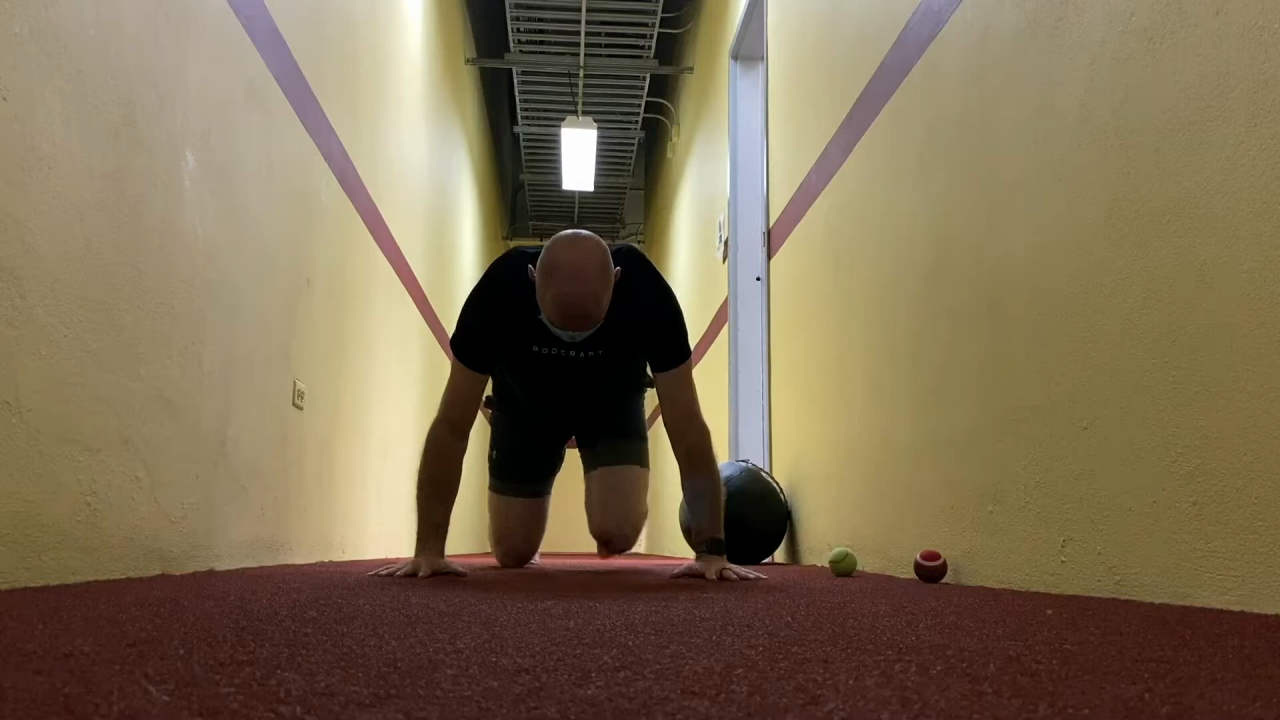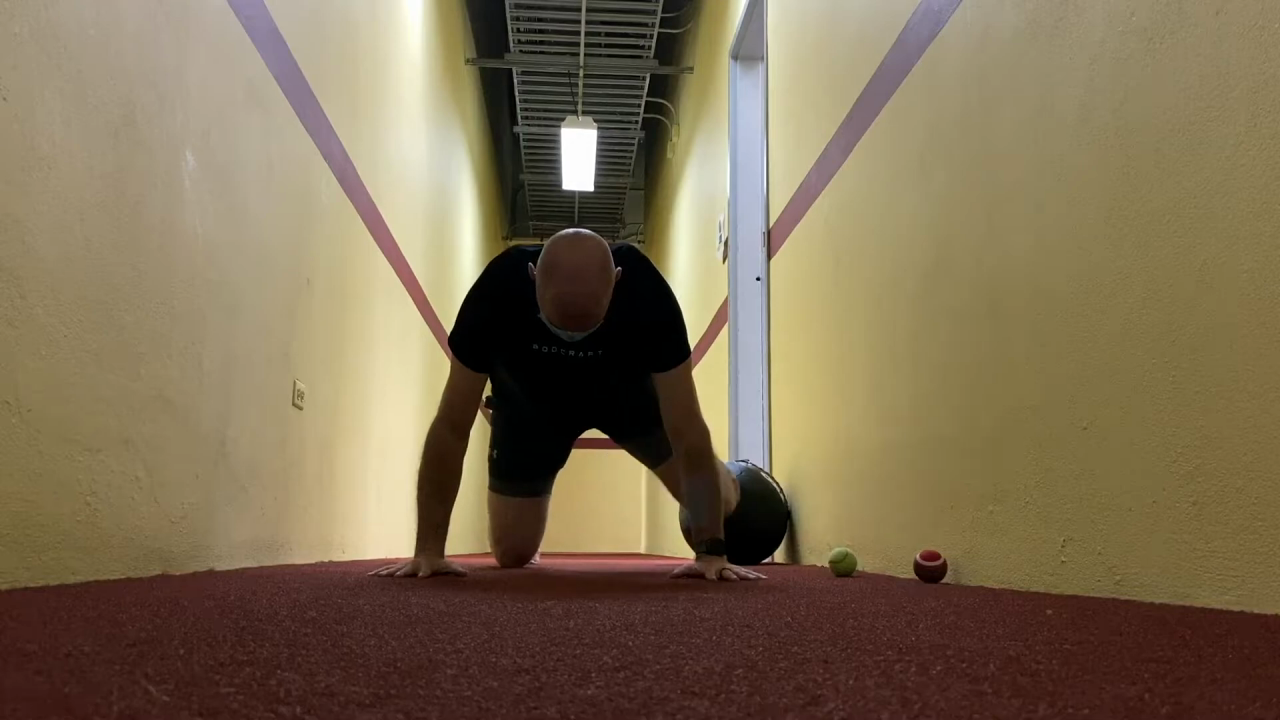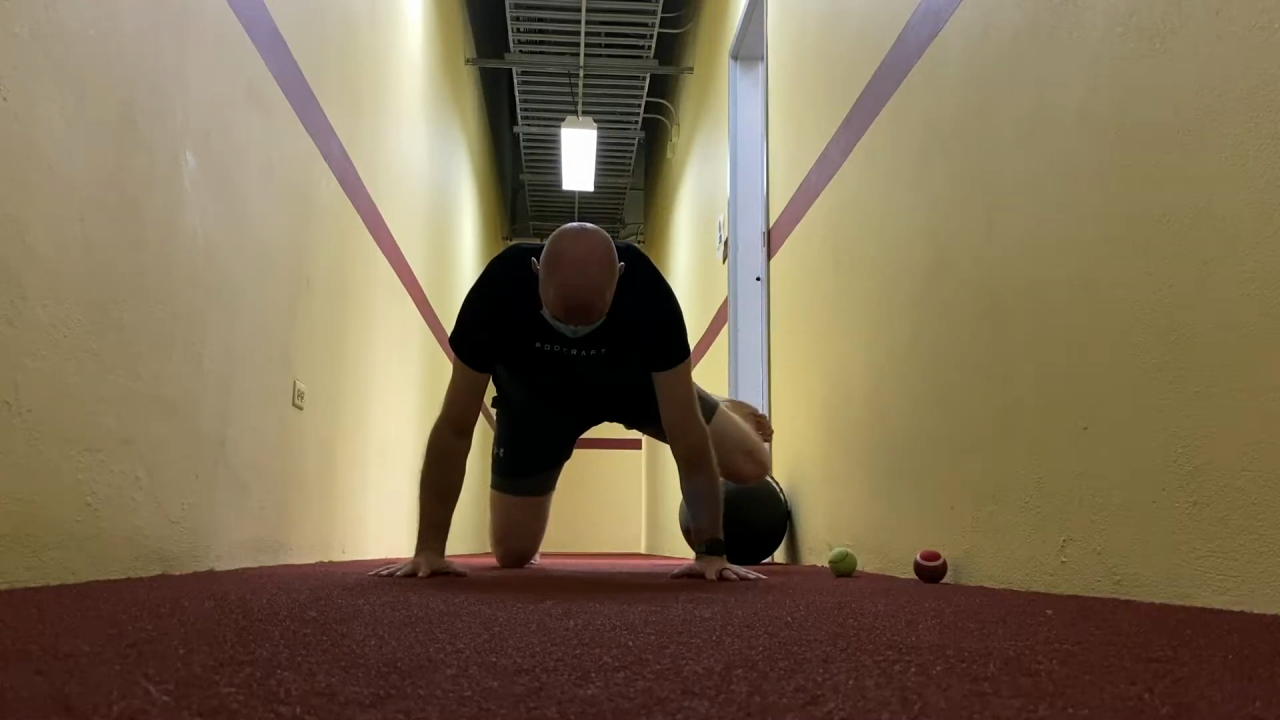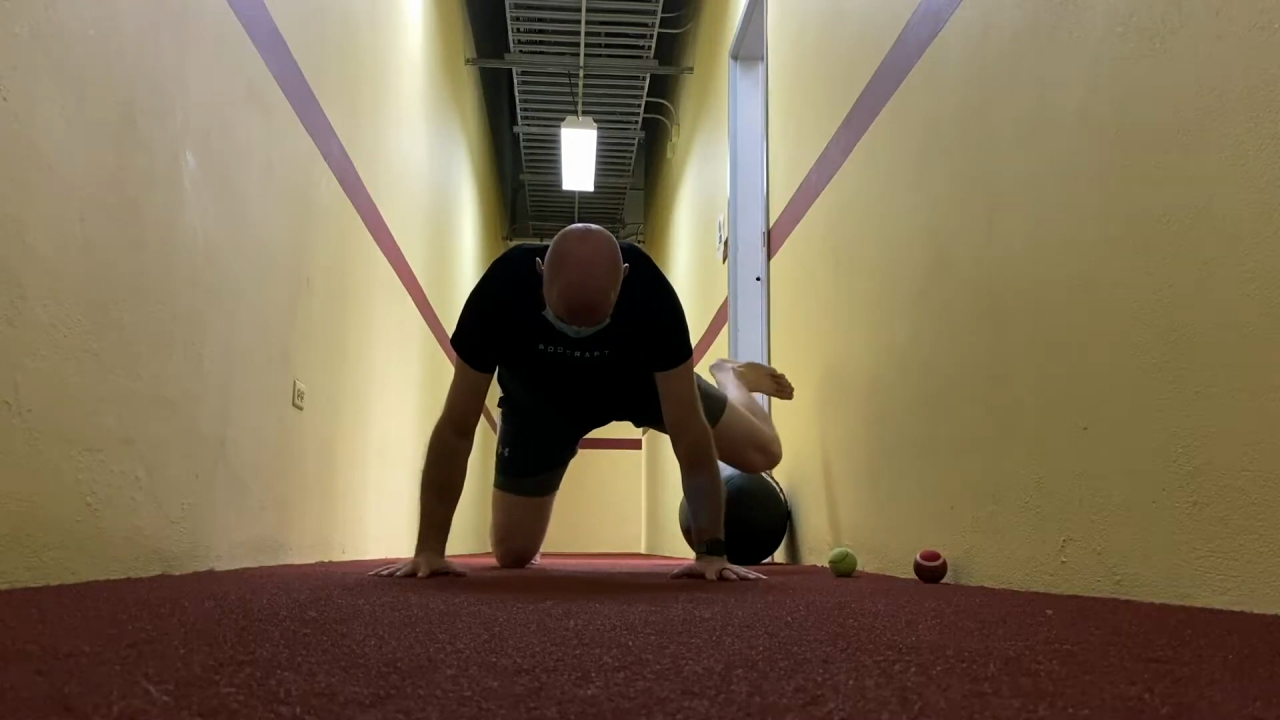
dt=0.3s
person 1, frame 1
left shoulder: (646, 290)
right shoulder: (501, 287)
left elbow: (686, 426)
right elbow: (452, 426)
left wrist: (710, 550)
right wrist: (429, 549)
left hip: (613, 397)
right hip: (526, 400)
left knee: (616, 533)
right knee: (513, 553)
left ankle: (610, 484)
person 1, frame 2
left shoulder: (646, 291)
right shoulder: (498, 289)
left elbow: (687, 425)
right elbow: (453, 426)
left wrist: (710, 551)
right wrist: (429, 550)
left hip: (626, 388)
right hip: (530, 399)
left knee: (718, 503)
right knee: (513, 552)
person 1, frame 3
left shoulder: (647, 290)
right shoulder: (500, 286)
left elbow: (686, 429)
right elbow: (455, 426)
left wrist: (711, 550)
right wrist: (429, 549)
left hip: (631, 383)
right hip: (534, 399)
left knee: (752, 465)
right knee: (512, 552)
left ankle: (725, 410)
person 1, frame 4
left shoulder: (649, 290)
right shoulder: (503, 286)
left elbow: (689, 430)
right elbow: (457, 427)
left wrist: (710, 550)
right wrist: (429, 548)
left hip: (635, 380)
right hip: (539, 400)
left knee: (763, 452)
right knee: (513, 553)
left ankle: (728, 378)
